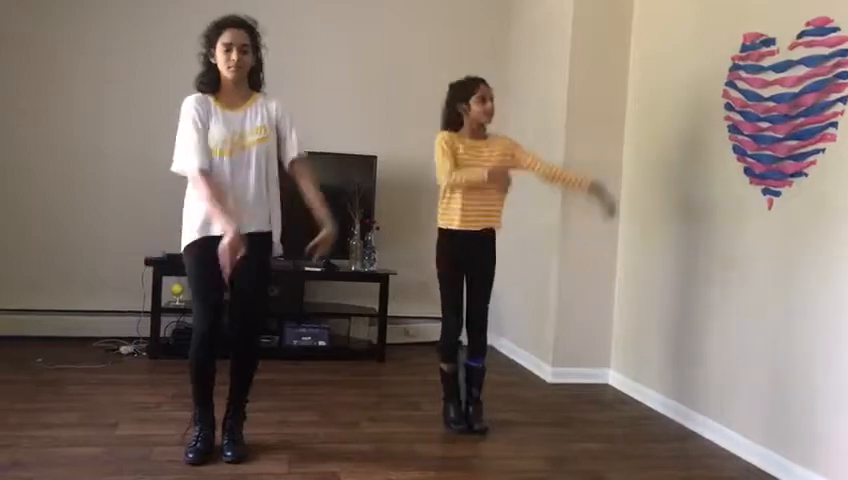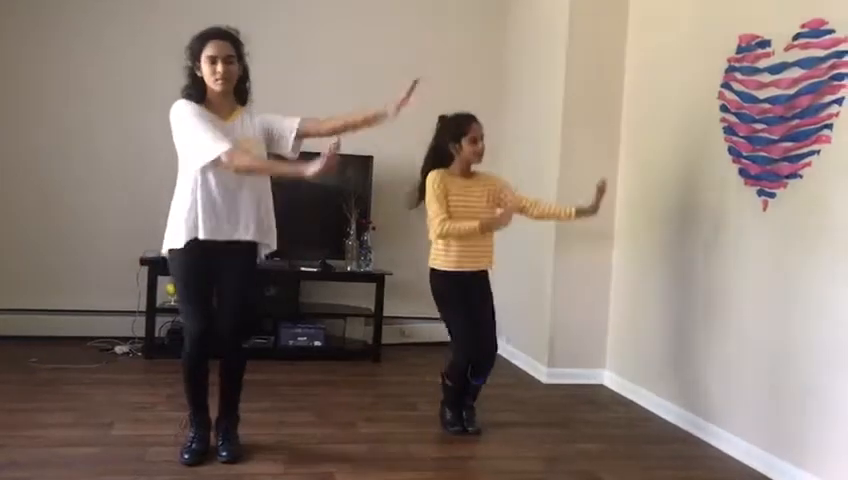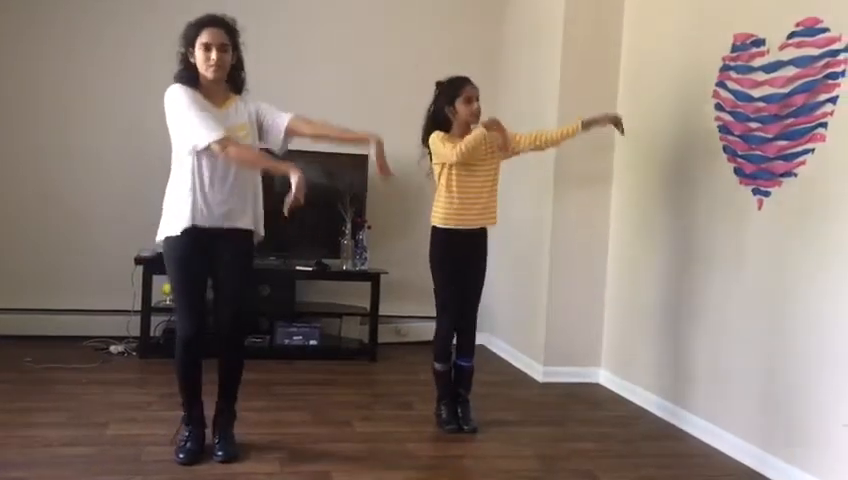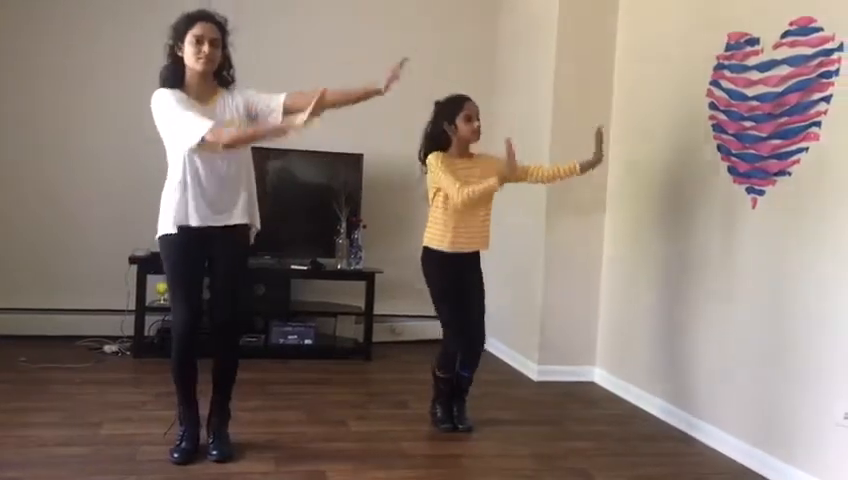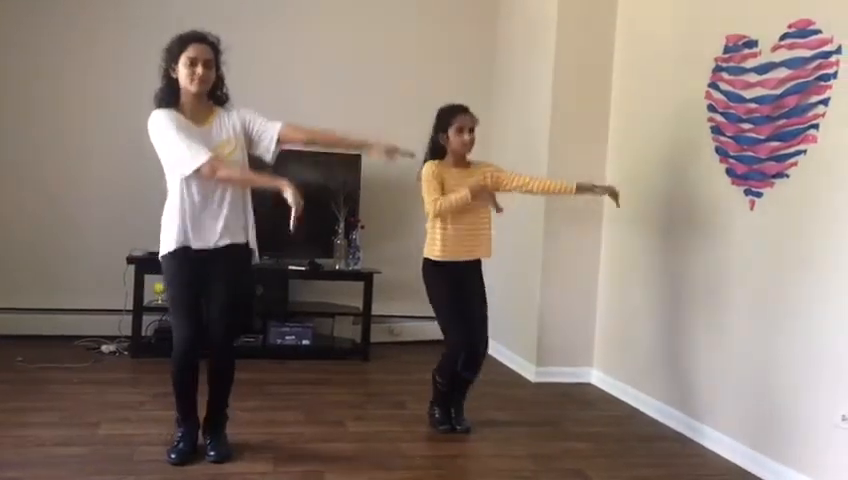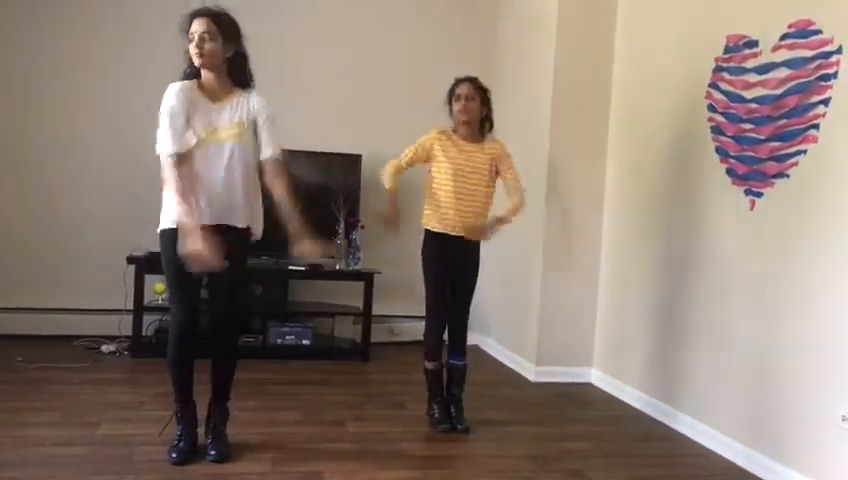
dt=0.5s
person 1, frame 1
left shoulder: (270, 110)
right shoulder: (195, 107)
left elbow: (298, 165)
right elbow: (197, 176)
left wrist: (325, 220)
right wrist: (227, 227)
left hip: (257, 235)
right hip: (206, 234)
left knee: (247, 333)
right knee: (206, 330)
left ankle: (233, 426)
right ankle: (202, 425)
person 1, frame 2
left shoulder: (258, 121)
right shoulder: (185, 112)
left elbow: (319, 127)
right elbow: (235, 161)
left wrist: (384, 114)
right wrist: (304, 170)
left hip: (239, 242)
right hip: (192, 239)
left knee: (231, 335)
right knee: (198, 334)
left ankle: (227, 426)
right ankle: (199, 426)
person 1, frame 3
left shoulder: (251, 108)
right shoulder: (179, 97)
left elbow: (307, 127)
right elbow: (227, 147)
left wrist: (369, 140)
right wrist: (290, 171)
left hip: (235, 230)
right hip: (187, 228)
left knee: (231, 328)
right knee: (190, 328)
left ankle: (224, 424)
right ankle: (193, 425)
person 1, frame 4
left shoulder: (241, 99)
right shoulder: (166, 99)
left elbow: (309, 99)
right elbow: (222, 138)
left wrist: (376, 89)
right wrist: (291, 124)
left hip: (231, 225)
right hip: (183, 225)
left knee: (226, 325)
right knee: (186, 325)
left ankle: (218, 424)
right ankle: (188, 424)
person 1, frame 5
left shoulder: (236, 118)
right shoulder: (163, 120)
left elbow: (298, 134)
right elbow: (215, 170)
left wrist: (367, 146)
right wrist: (281, 184)
left hip: (231, 245)
right hip: (184, 245)
left knee: (221, 338)
right knee: (187, 338)
left ankle: (216, 425)
right ankle: (186, 426)
person 1, frame 6
left shoulder: (252, 103)
right shoulder: (179, 95)
left elbow: (272, 168)
right elbow: (174, 167)
left wrist: (298, 230)
right wrist: (192, 229)
left hip: (232, 228)
right hip: (182, 226)
left knee: (224, 327)
right knee: (183, 325)
left ankle: (217, 424)
right ankle: (185, 425)
person 2, frame 1
left shoulder: (504, 145)
right shoulder: (446, 141)
left elbow: (545, 168)
right elbow: (448, 179)
left wrist: (587, 185)
right wrist: (489, 174)
left hip: (483, 240)
right hip: (452, 238)
left knee: (478, 322)
right knee: (452, 321)
left ankle: (473, 402)
right ankle: (451, 402)
person 2, frame 2
left shoulder: (490, 183)
right shoulder: (437, 179)
left elbow: (534, 208)
right elbow: (441, 228)
left wrist: (583, 211)
right wrist: (487, 224)
left hip: (477, 277)
right hip: (446, 275)
left knee: (487, 351)
right knee: (465, 349)
left ankle: (467, 406)
right ankle: (449, 405)
person 2, frame 3
left shoulder: (495, 141)
right shoulder: (439, 140)
left elbow: (541, 139)
right elbow: (458, 154)
left wrist: (590, 123)
right wrist: (485, 127)
left hip: (476, 238)
right hip: (446, 237)
left knee: (468, 321)
right knee: (447, 321)
left ankle: (462, 400)
right ankle: (444, 402)
person 2, frame 4
left shoulder: (487, 164)
right shoulder: (436, 160)
left elbow: (538, 173)
right elbow: (460, 198)
left wrist: (588, 164)
right wrist: (502, 177)
left hip: (469, 259)
right hip: (439, 257)
left knee: (475, 337)
right knee: (455, 335)
left ankle: (458, 402)
right ankle: (440, 402)
person 2, frame 5
left shoulder: (486, 171)
right shoulder: (433, 169)
left elbow: (533, 184)
right elbow: (434, 207)
left wrist: (590, 188)
right wrist: (473, 192)
left hip: (471, 268)
right hip: (439, 266)
left knee: (478, 346)
right knee: (456, 344)
left ankle: (456, 404)
right ankle: (438, 404)
person 2, frame 6
left shoulder: (496, 149)
right shoulder: (437, 140)
left elbow: (517, 192)
right elbow: (393, 167)
left wrist: (497, 220)
right wrist: (391, 199)
left hip: (470, 245)
right hip: (438, 240)
left knee: (459, 323)
right knee: (437, 321)
left ankle: (455, 401)
right ankle: (436, 401)
